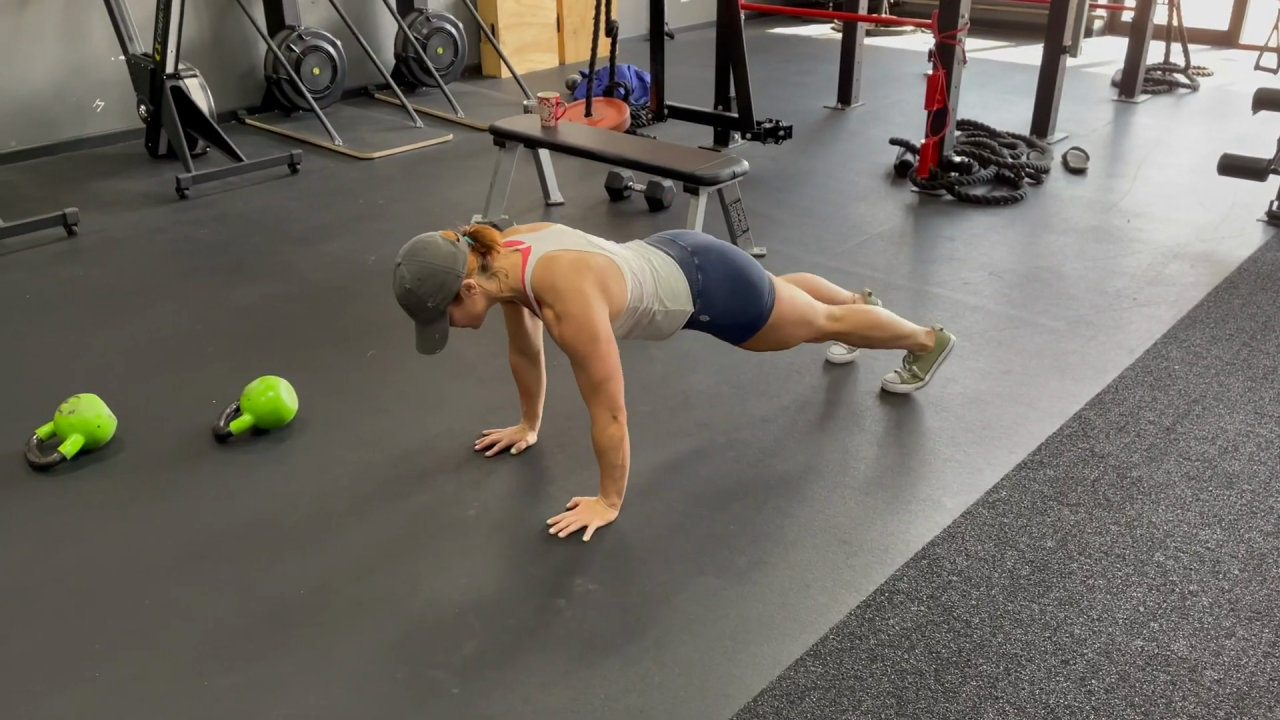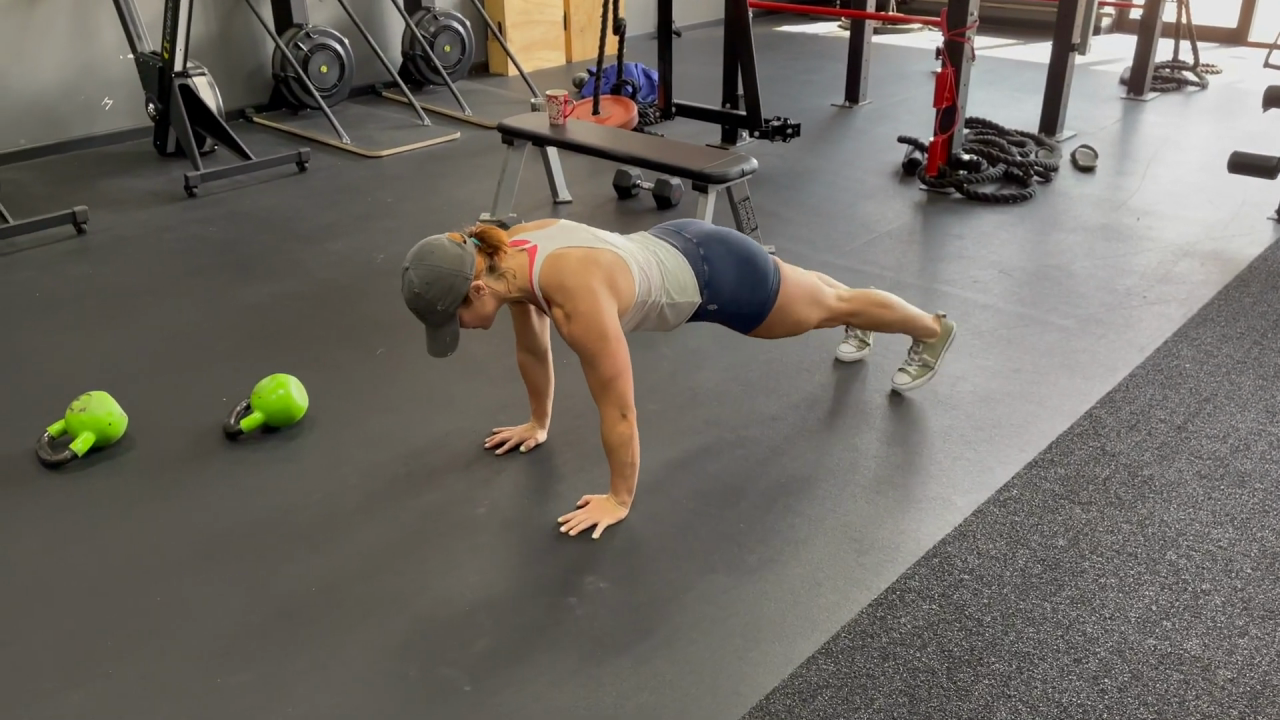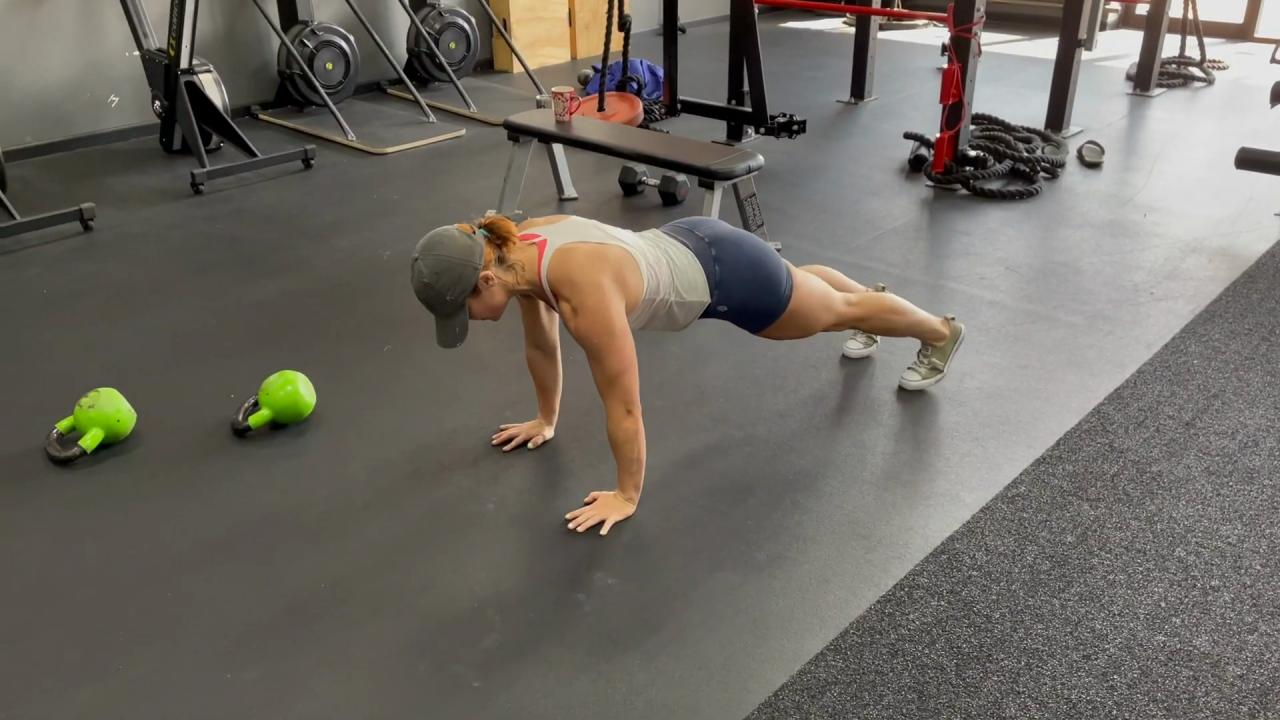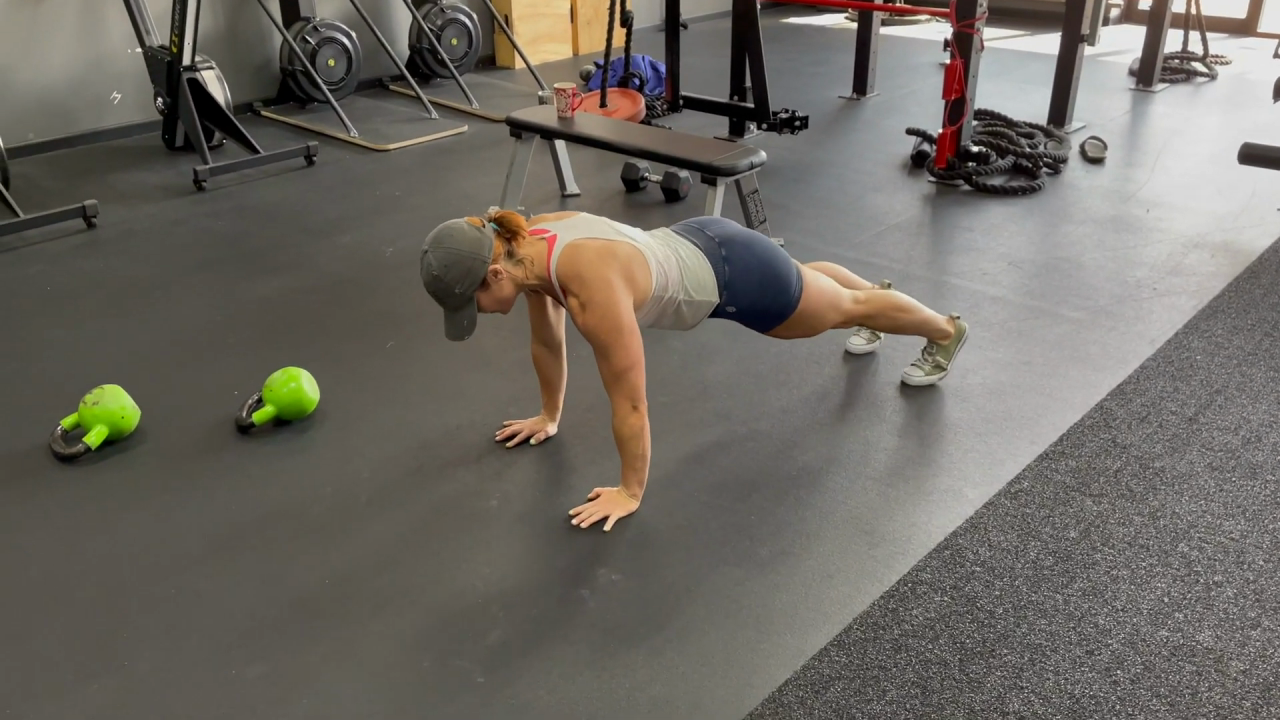
dt=0.3s
person 1, frame 1
left shoulder: (566, 298)
right shoulder: (504, 255)
left elbow: (609, 412)
right elbow: (524, 350)
left wrist: (609, 501)
right wrist: (529, 424)
left hip: (709, 287)
right hip: (670, 255)
left knee: (821, 324)
right knee: (784, 292)
left ankle: (928, 342)
right ankle: (857, 298)
person 1, frame 2
left shoulder: (574, 296)
right shoulder: (509, 256)
left elbow: (618, 409)
right elbow: (531, 349)
left wrist: (620, 499)
right wrist: (539, 422)
left hip: (717, 274)
right hip: (676, 247)
left knee: (825, 308)
right knee: (798, 289)
left ankle: (933, 329)
right ankle: (862, 322)
person 1, frame 3
left shoulder: (582, 291)
right shoulder: (520, 249)
left elbow: (624, 404)
right elbow: (540, 345)
left wrist: (627, 496)
right wrist: (546, 419)
left hip: (727, 274)
right hip: (688, 245)
left knee: (836, 312)
right knee: (800, 283)
left ankle: (941, 333)
right ankle: (870, 292)
person 1, frame 4
left shoulder: (590, 286)
right shoulder: (530, 245)
left elbow: (629, 401)
right elbow: (546, 340)
left wrist: (630, 492)
right wrist: (549, 415)
left hip: (735, 275)
right hip: (696, 243)
left knee: (845, 310)
right knee: (805, 275)
left ankle: (946, 332)
right ankle: (876, 289)
